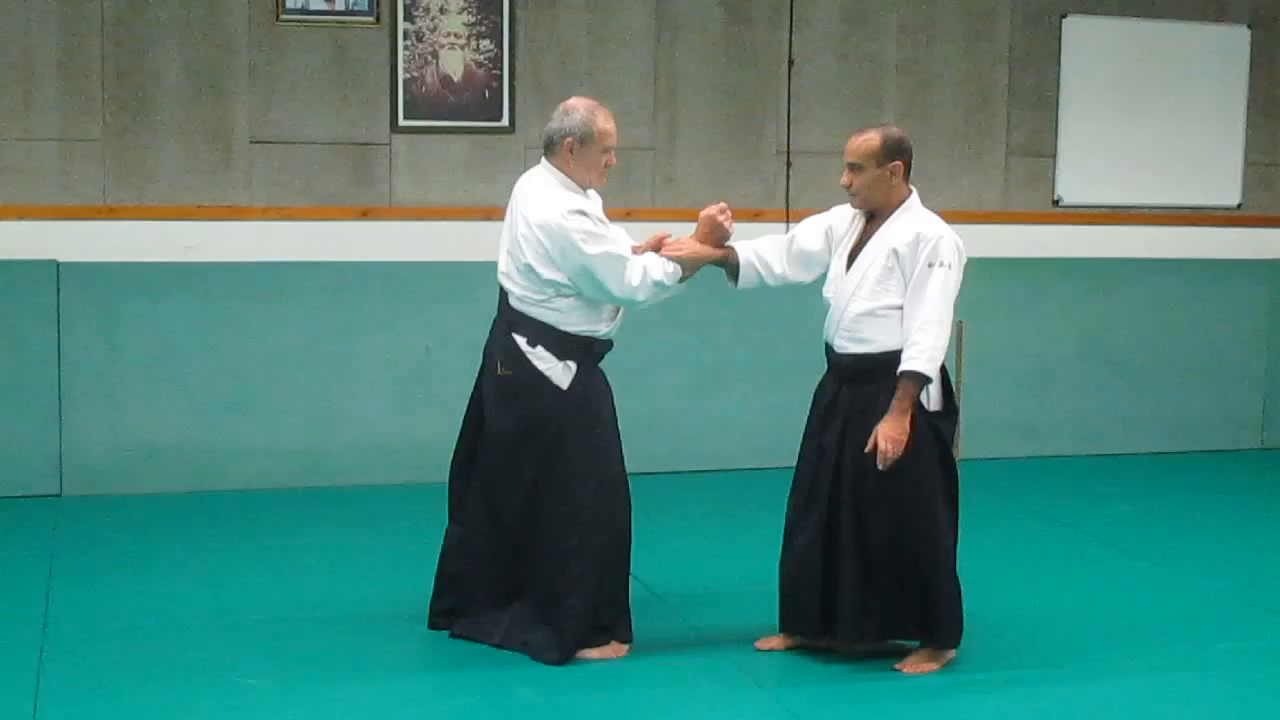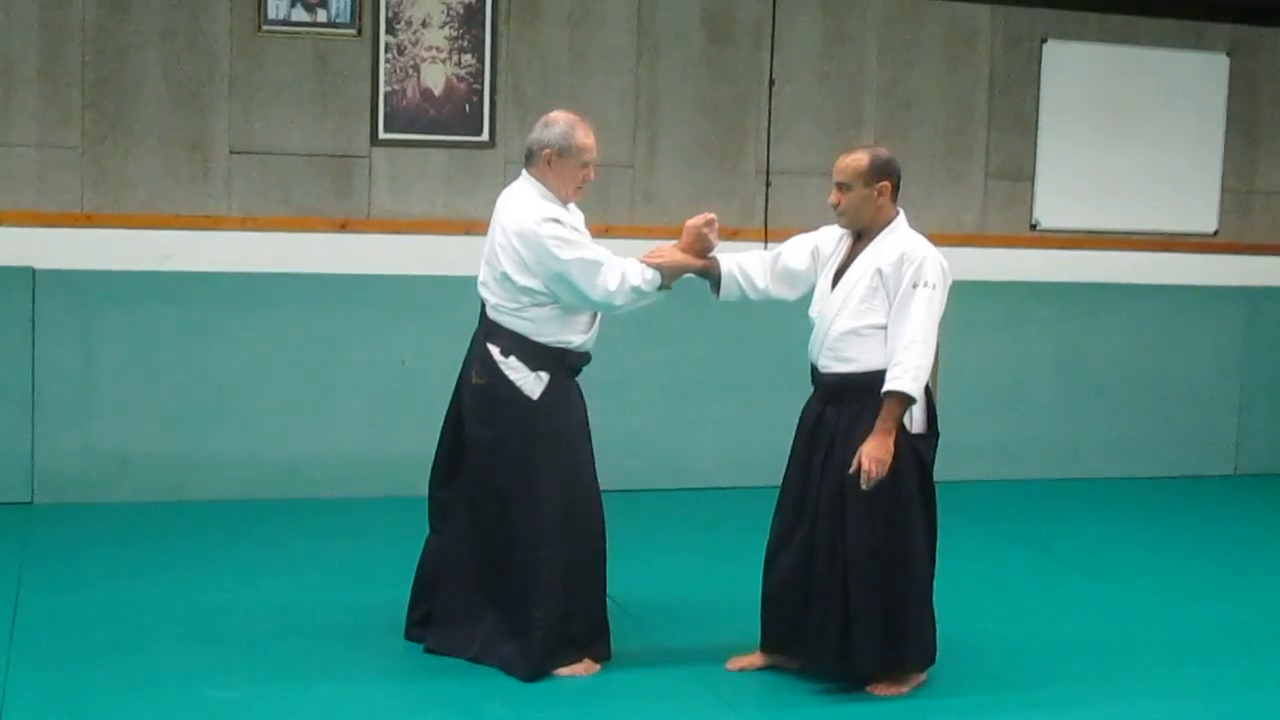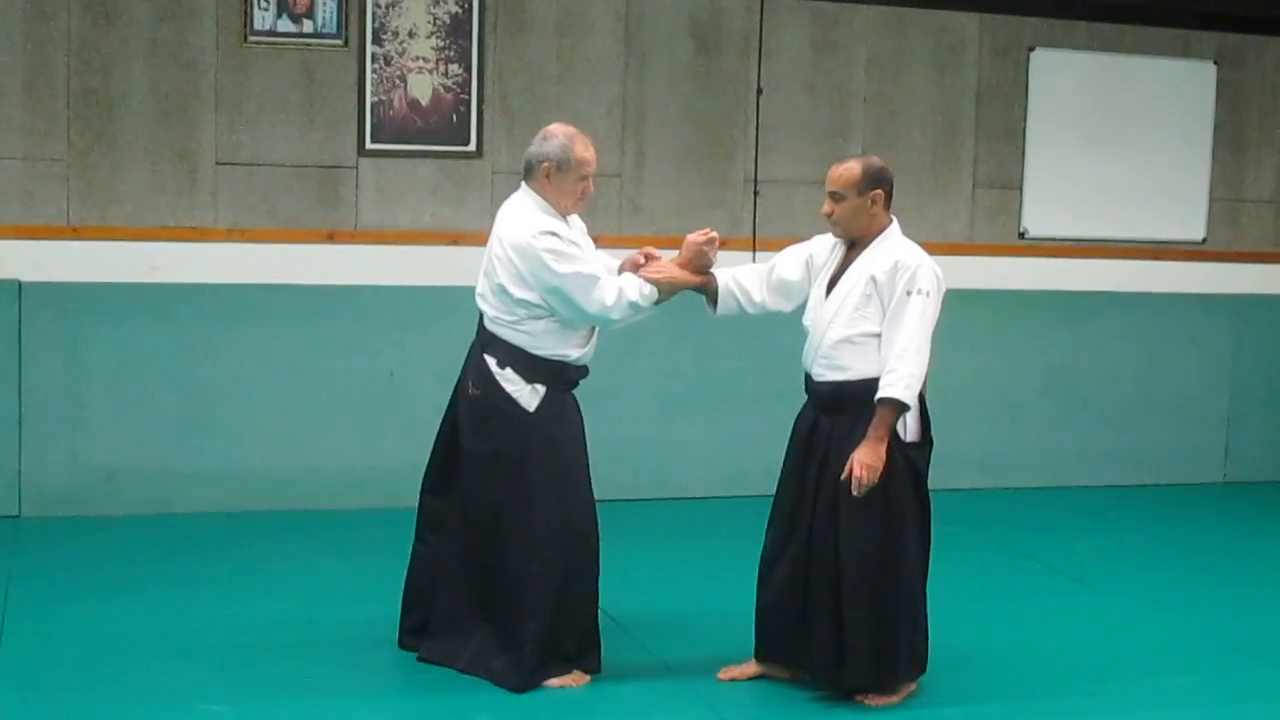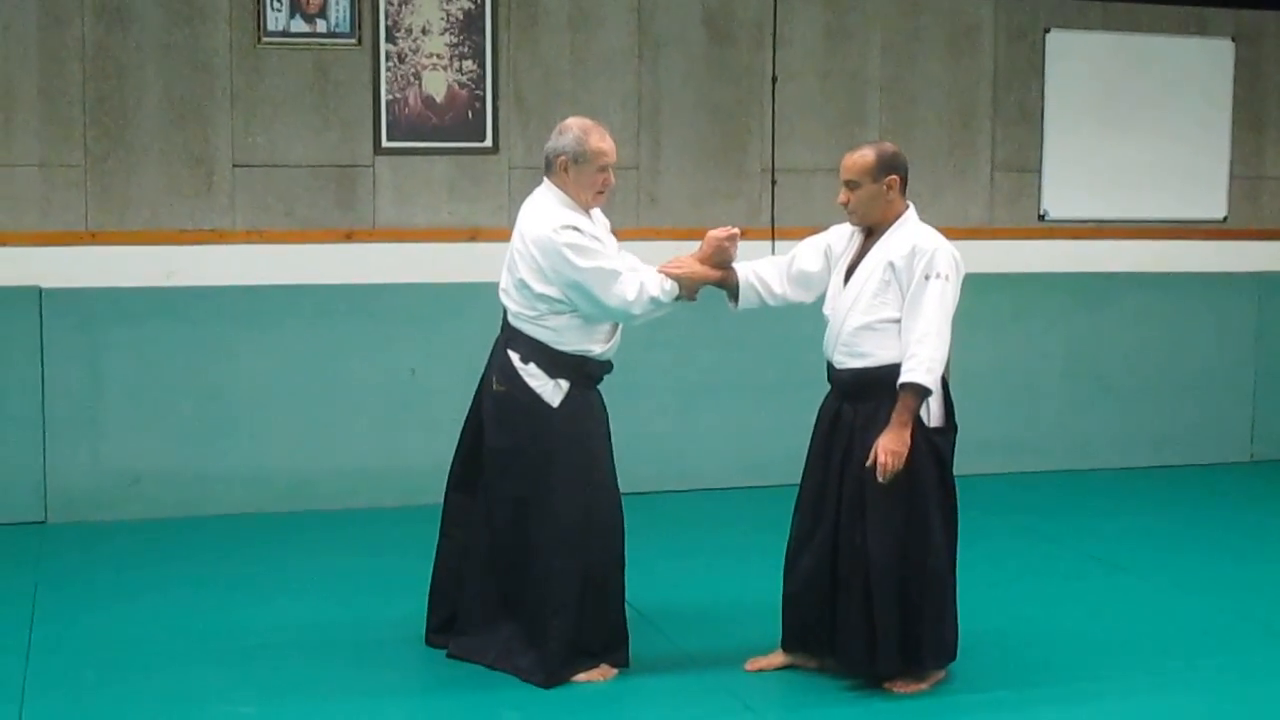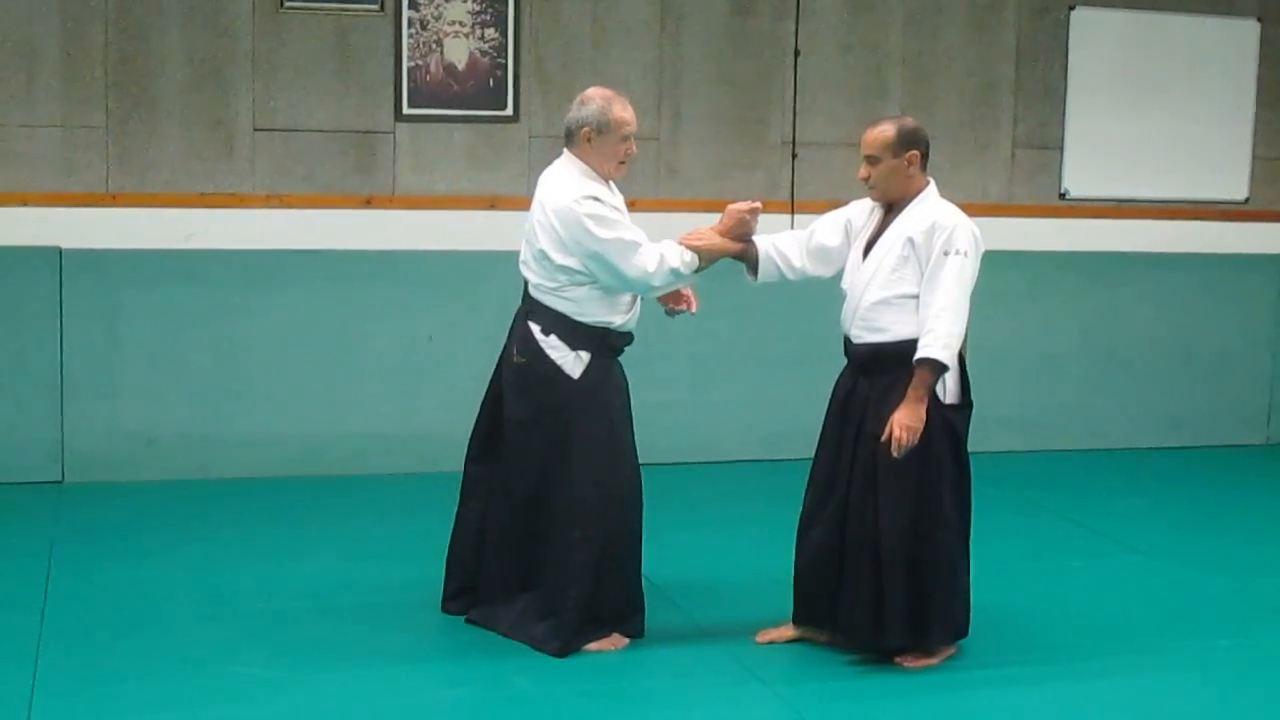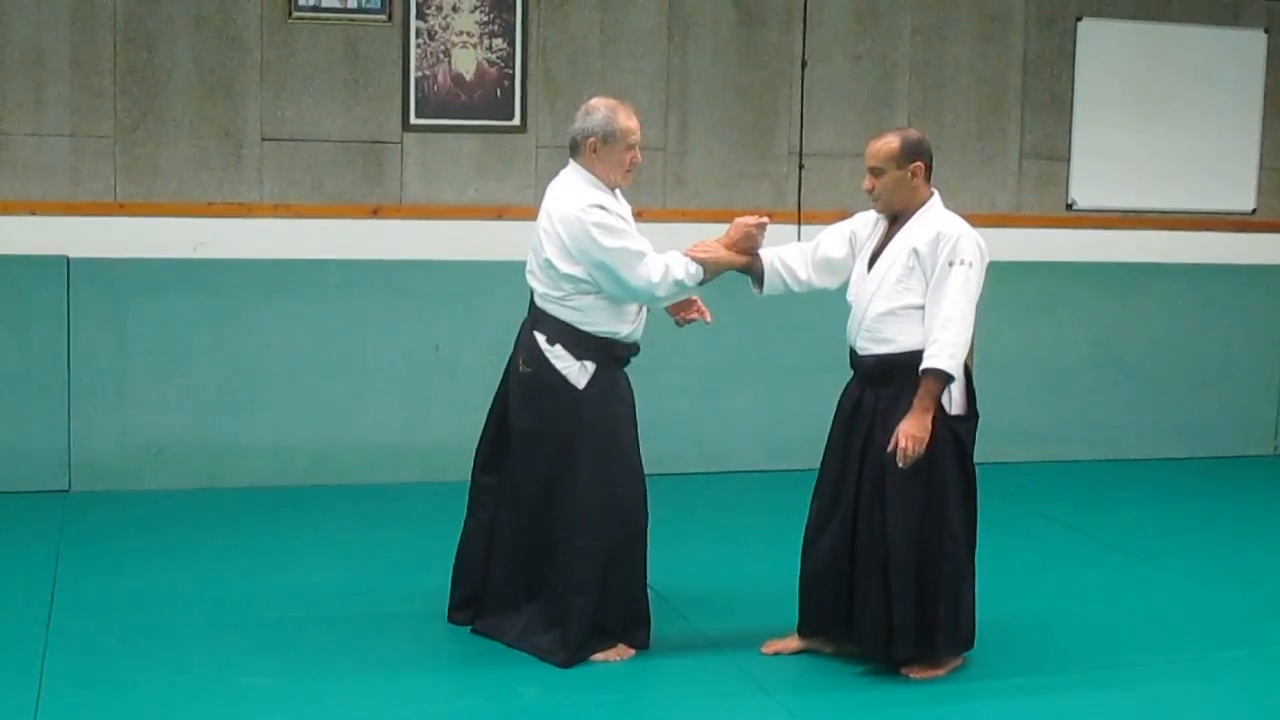
dt=0.5s
person 1, frame 1
left shoulder: (537, 185)
right shoulder: (562, 214)
right elbow: (630, 285)
left wrist: (635, 250)
right wrist: (697, 247)
left hip: (518, 354)
right hip: (551, 367)
left knee: (500, 482)
right knee: (586, 496)
left ankle: (471, 604)
right ankle: (577, 627)
person 1, frame 2
left shoulder: (531, 200)
right shoulder: (537, 223)
left elbow: (587, 271)
right elbow: (607, 287)
left wrist: (659, 262)
left hip: (503, 370)
right hip: (527, 380)
left knee: (480, 497)
right knee: (556, 510)
left ankle: (451, 618)
right ankle: (550, 645)
person 1, frame 3
left shoulder: (545, 213)
right shoulder: (534, 235)
left elbow: (589, 272)
right elbow: (603, 302)
left wrist: (623, 265)
right wrist: (680, 271)
left hip: (498, 382)
right hip: (524, 392)
left knee: (470, 506)
right knee: (550, 523)
left ankle: (440, 626)
right ankle: (542, 656)
person 1, frame 4
left shoulder: (571, 208)
right shoulder: (555, 229)
left elbow: (613, 271)
right elbow: (623, 297)
left wrist: (666, 275)
right wrist: (699, 266)
left hip: (523, 378)
right hip: (546, 388)
left knee: (495, 503)
right knee: (575, 518)
left ankle: (470, 622)
right ankle: (568, 651)
person 1, frame 5
left shoulder: (576, 180)
right shoulder: (577, 200)
left elbow: (618, 261)
right elbow: (643, 266)
left wrist: (662, 285)
right wrist: (719, 237)
left hip: (544, 348)
right hip: (569, 359)
left knee: (518, 472)
right knee: (594, 488)
left ankle: (486, 590)
right ankle: (580, 620)
person 1, frame 6
left shoulder: (585, 190)
right shoulder: (583, 209)
left elbow: (624, 271)
right elbow: (648, 276)
left wrist: (669, 297)
right wrist: (726, 251)
left hip: (554, 359)
right hip: (574, 370)
left knee: (526, 484)
right knee: (598, 498)
left ankle: (492, 600)
right ankle: (584, 630)
person 2, frame 1
left shoulder: (930, 238)
right shoulder: (841, 222)
left elbow: (927, 334)
right elbow: (780, 255)
left wrist: (899, 414)
right wrist: (710, 253)
left hip: (900, 393)
right hip: (842, 387)
left knee: (911, 520)
right knee: (817, 510)
left ankle: (938, 638)
right ankle: (813, 623)
person 2, frame 2
left shoulder: (915, 258)
right shoulder: (831, 242)
left elbow: (912, 353)
right elbow: (765, 270)
left wrist: (883, 433)
right wrist: (694, 262)
left hip: (882, 414)
right hip: (828, 407)
left knee: (885, 542)
right knee: (801, 531)
left ankle: (906, 662)
right ankle: (788, 644)
person 2, frame 3
left shoulder: (908, 266)
right shoulder: (824, 251)
left elbow: (905, 360)
right elbow: (760, 283)
left wrist: (876, 439)
right wrist: (691, 279)
left hip: (876, 422)
right hip: (821, 416)
left knee: (877, 552)
right knee: (795, 540)
left ankle: (894, 672)
right ankle: (780, 654)
person 2, frame 4
left shoulder: (926, 250)
right shoulder: (842, 240)
left elbow: (926, 344)
right elbow: (781, 276)
left wrist: (900, 426)
right wrist: (713, 274)
left hip: (902, 408)
right hip: (846, 404)
left knee: (903, 540)
right knee: (822, 528)
left ankle: (922, 659)
right ankle: (810, 643)
person 2, frame 5
left shoulder: (946, 227)
right shoulder: (862, 216)
left elbow: (943, 322)
right elbow: (802, 250)
left wrist: (916, 402)
right wrist: (738, 247)
left hip: (916, 382)
right hip: (862, 379)
left knee: (915, 514)
right knee: (831, 502)
left ankle: (933, 635)
right ankle: (821, 616)
person 2, frame 6
left shoulder: (951, 237)
right shoulder: (867, 227)
left elbow: (949, 331)
right elbow: (805, 262)
left wrist: (921, 411)
right wrist: (740, 259)
left hip: (922, 393)
right hip: (867, 390)
left knee: (922, 525)
right knee: (840, 513)
left ankle: (939, 645)
right ankle: (827, 627)
